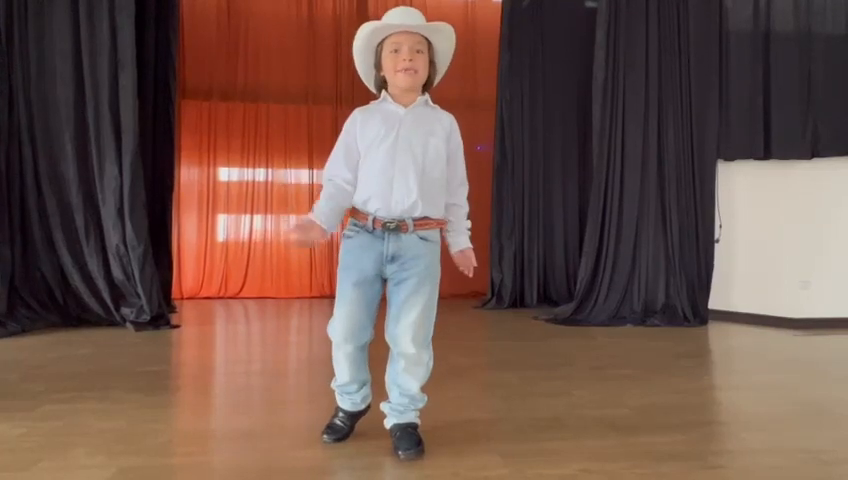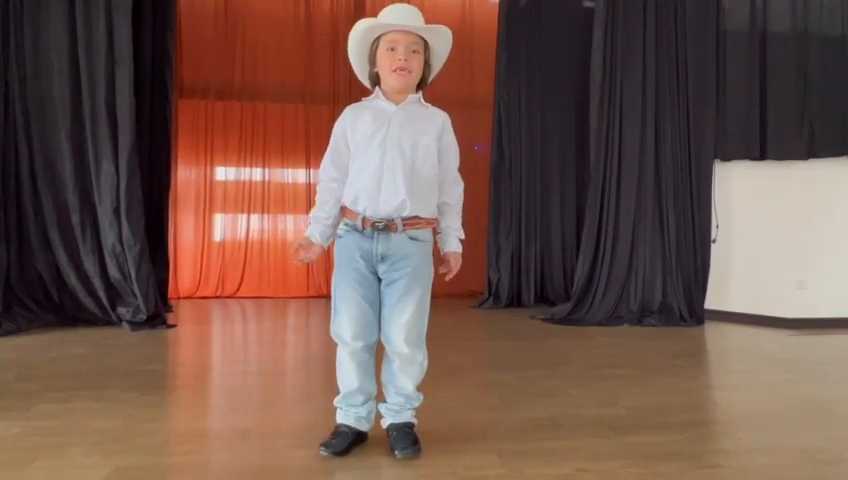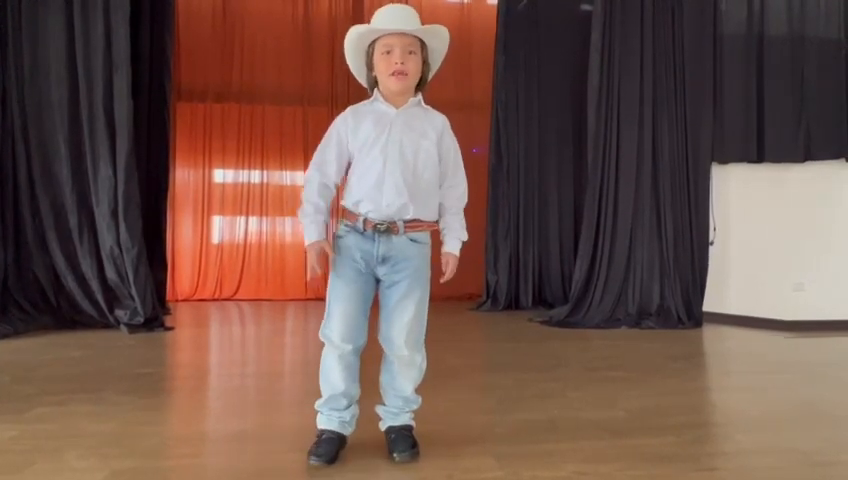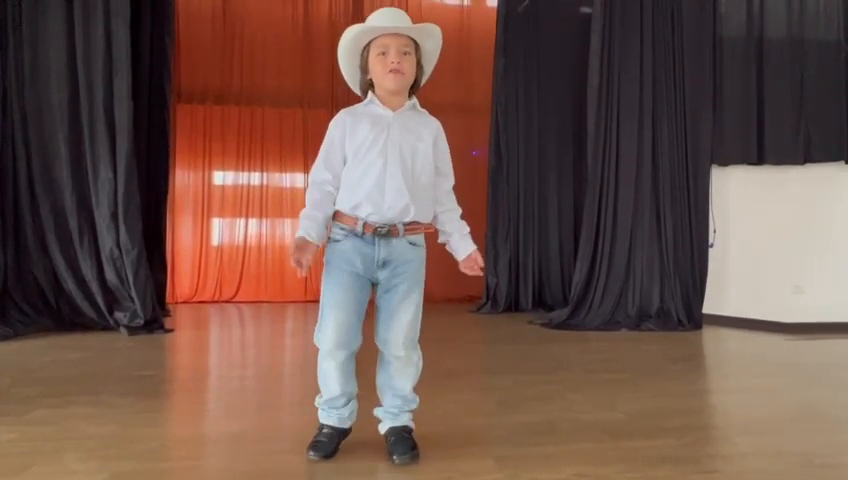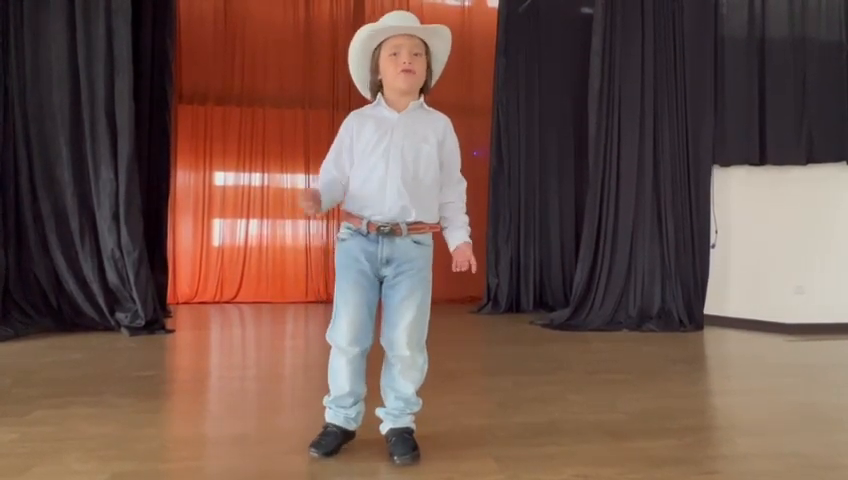
dt=1s
person 1, frame 1
left shoulder: (444, 123)
right shoulder: (362, 120)
left elbow: (455, 190)
right elbow: (339, 181)
left wrist: (460, 241)
right wrist: (320, 222)
left hip: (419, 243)
right hip: (363, 237)
left knee: (411, 339)
right knee: (347, 330)
left ankle: (403, 418)
right ankle: (352, 403)
person 1, frame 2
left shoulder: (437, 122)
right shoulder: (353, 117)
left elbow: (450, 187)
right elbow: (332, 181)
left wrist: (450, 242)
right wrist: (317, 234)
left hip: (411, 242)
right hip: (355, 238)
left knee: (405, 339)
right knee: (352, 335)
left ankle: (400, 420)
right ankle: (353, 420)
person 1, frame 3
left shoulder: (436, 124)
right shoulder: (352, 120)
left elbow: (452, 189)
right elbow: (320, 179)
left wrist: (451, 242)
right wrist: (314, 233)
left hip: (410, 244)
right hip: (354, 239)
left knee: (405, 341)
right knee: (341, 335)
left ankle: (399, 422)
right ankle: (334, 425)
person 1, frame 4
left shoulder: (430, 128)
right shoulder: (346, 122)
left elbow: (442, 194)
right elbow: (323, 185)
left wrist: (462, 245)
right wrist: (308, 234)
left hip: (407, 247)
right hip: (350, 242)
left knee: (401, 343)
right knee: (335, 337)
left ankle: (397, 423)
right ankle: (334, 420)
person 1, frame 5
left shoulder: (439, 126)
right shoulder: (357, 122)
left elbow: (451, 189)
right elbow: (335, 175)
left wrist: (459, 237)
right wrist: (319, 196)
left hip: (412, 245)
right hip: (357, 241)
left knee: (406, 342)
right knee: (347, 336)
left ankle: (399, 424)
right ankle: (341, 420)
